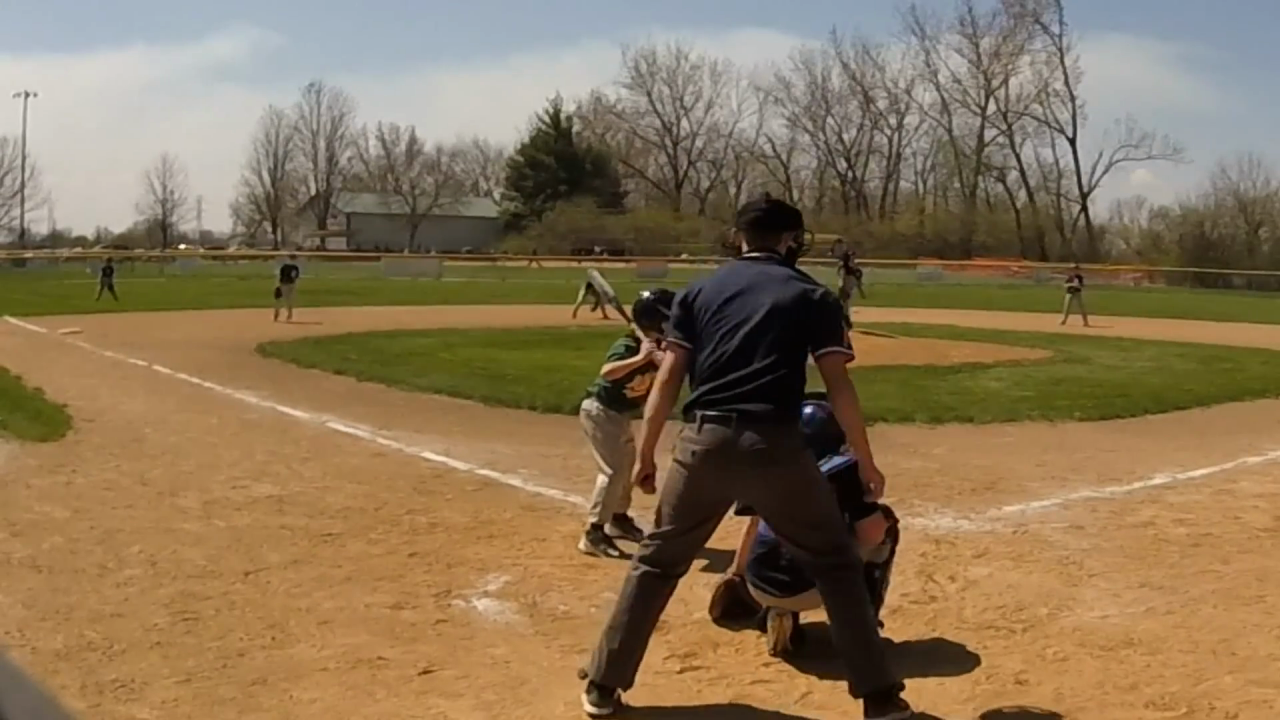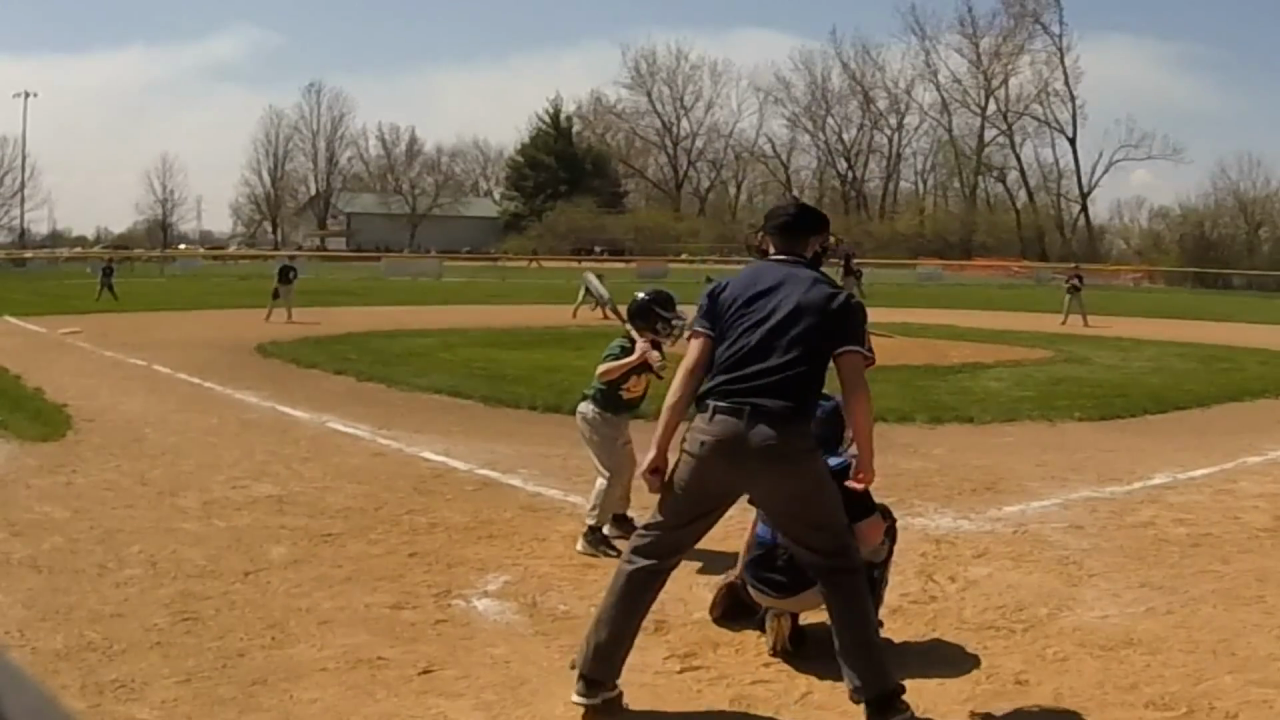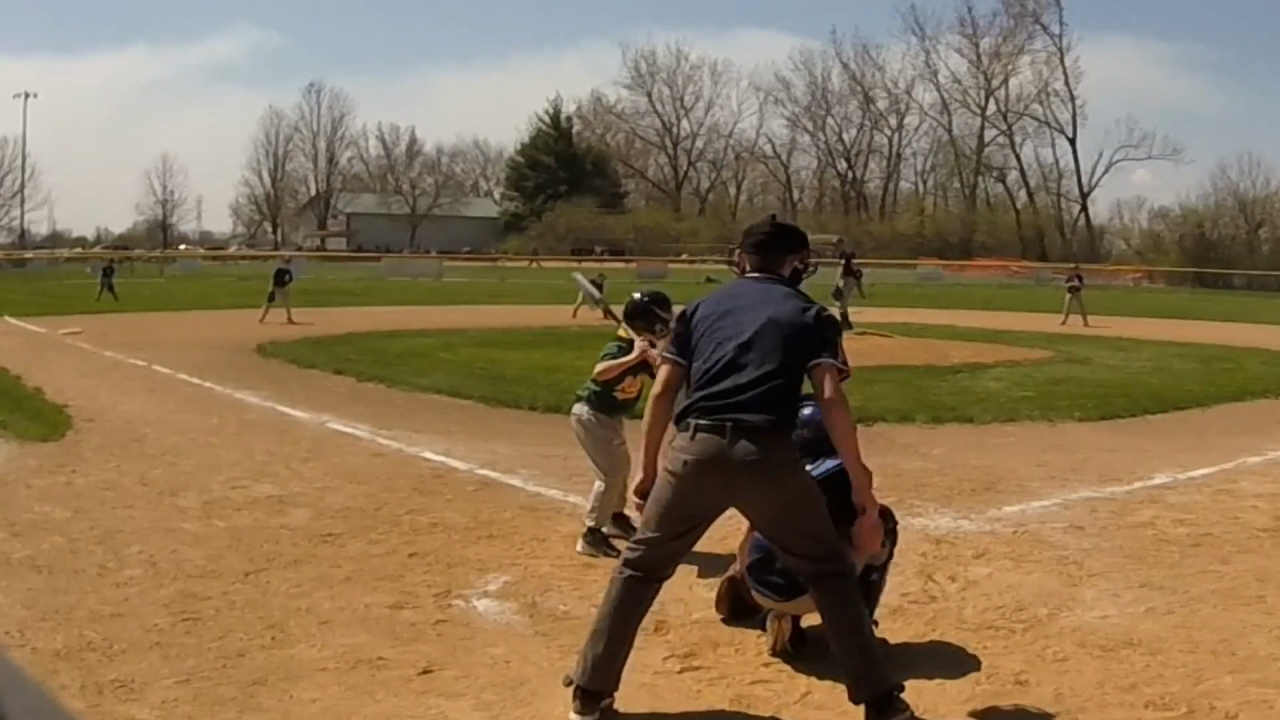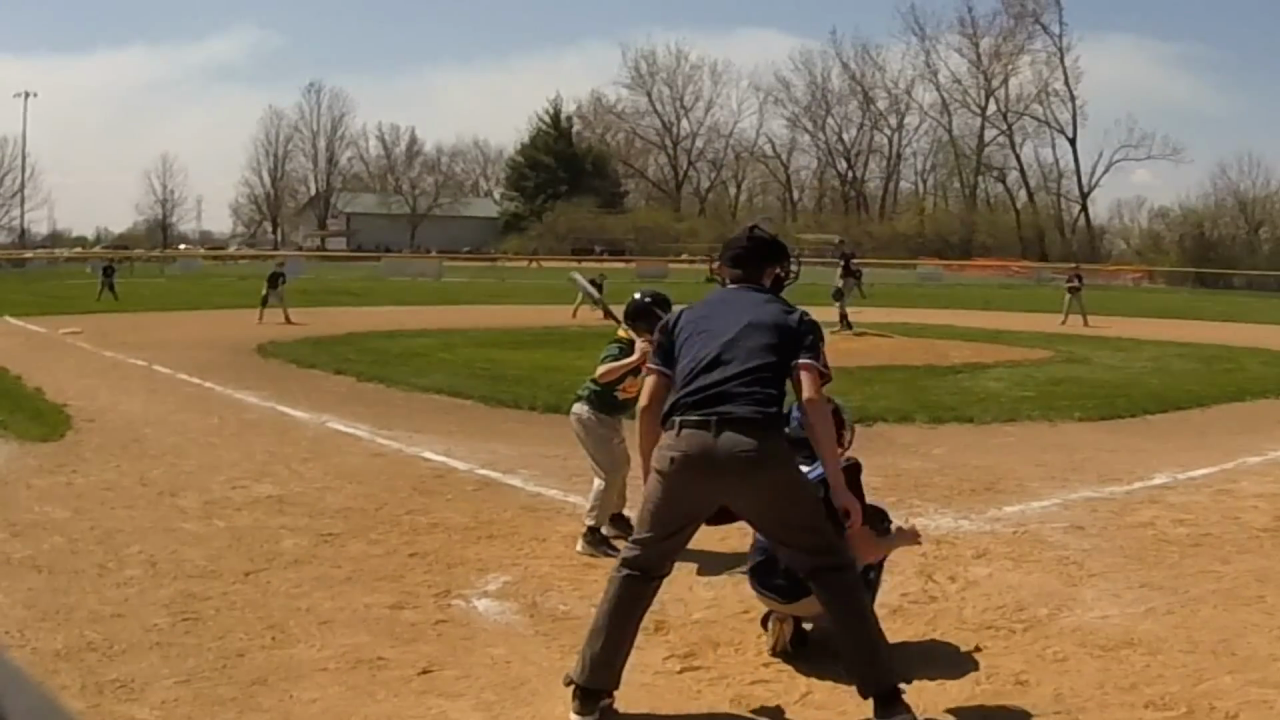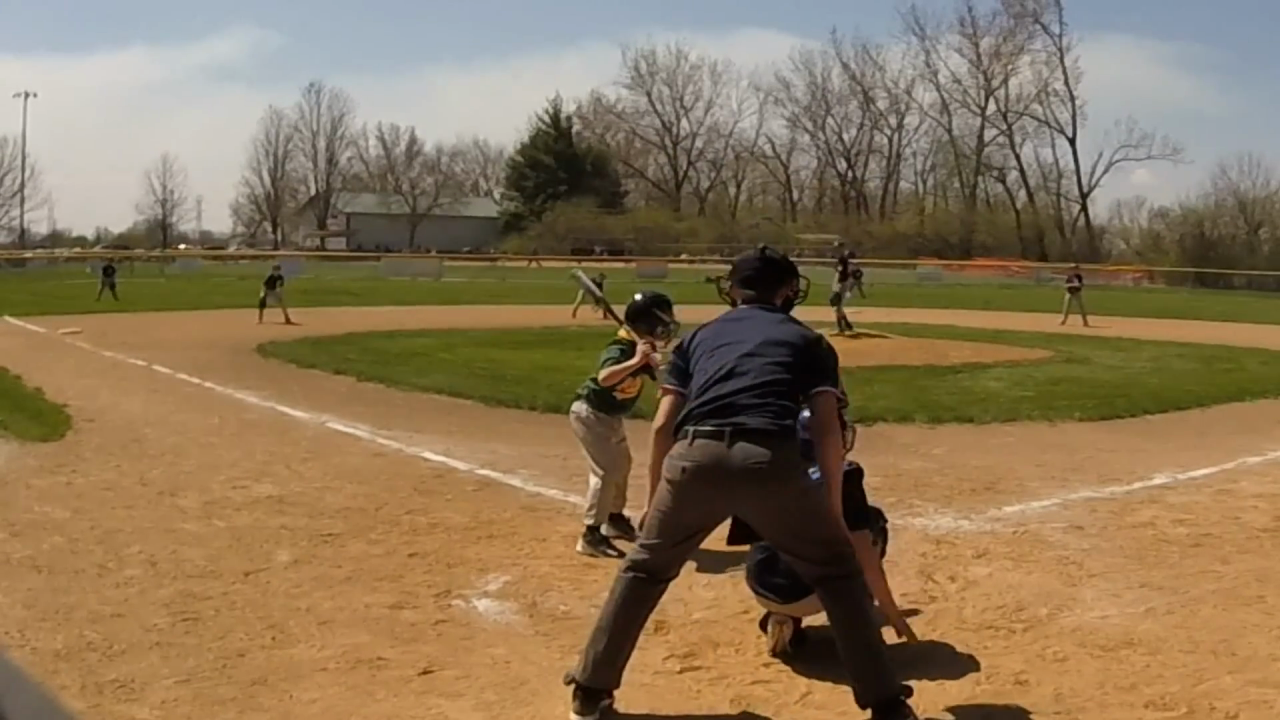
dt=0.2s
person 1, frame 1
left shoulder: (699, 290)
right shoulder: (812, 295)
left elbow: (667, 379)
right elbow: (838, 387)
left wrist: (644, 455)
right wrist: (866, 462)
left hip: (703, 440)
right hip: (775, 444)
left knee: (656, 560)
right knee: (835, 562)
person 1, frame 2
left shoulder: (726, 288)
right shoulder: (837, 300)
left elbow: (691, 369)
right elbow: (854, 389)
left wrist: (658, 447)
right wrist: (865, 461)
left hip: (713, 432)
right hip: (784, 441)
left knee: (652, 549)
right knee: (839, 565)
left ankle: (594, 677)
person 1, frame 3
left shoulder: (701, 306)
right shoulder: (812, 315)
left elbow: (662, 394)
right elbow: (830, 400)
left wrist: (647, 467)
right wrist: (861, 484)
left hip: (695, 448)
right hip: (766, 454)
left knee: (641, 564)
right knee: (829, 570)
person 1, frame 4
left shoulder: (682, 316)
right shoulder: (794, 320)
left elbow: (648, 406)
right elbow: (812, 400)
left wrist: (650, 478)
right wrist: (839, 487)
left hip: (683, 446)
right hip: (757, 449)
left knee: (638, 565)
right knee: (829, 563)
person 1, frame 5
left shoulder: (698, 336)
right shoulder: (809, 340)
left elbow: (663, 425)
right elbow: (826, 428)
left wrist: (654, 501)
right wrist: (831, 510)
left hip: (696, 455)
right hip: (769, 460)
left knee: (645, 568)
right knee: (836, 571)
person 2, frame 1
left shoulder: (655, 346)
right shoulder: (627, 346)
left elbow: (659, 375)
right elbow: (607, 372)
left wrist: (659, 360)
right wrist: (641, 357)
left hip: (620, 413)
right hip: (600, 411)
left knee: (627, 464)
right knee: (613, 470)
left ankle: (619, 518)
right ankle: (594, 533)
person 2, frame 2
left shoulder: (651, 346)
right shoulder: (622, 347)
right elbow: (601, 373)
left wrist: (653, 361)
right wrist: (635, 357)
left hip: (617, 415)
right hip: (596, 414)
left knee: (626, 466)
right knee: (612, 472)
left ankle: (617, 518)
right ankle: (592, 534)
person 2, frame 3
left shoulder: (646, 346)
right shoulder: (619, 347)
right elbow: (599, 372)
left wrist: (651, 360)
right wrist: (633, 356)
left hip: (611, 416)
right hip: (591, 415)
left knee: (621, 467)
right knee: (610, 473)
left ankle: (615, 518)
right ankle: (591, 535)
person 2, frame 4
left shoulder: (644, 346)
right shoulder: (619, 348)
right elbow: (601, 374)
left wrist: (651, 361)
right wrist: (635, 358)
left hip: (610, 416)
right hip: (591, 414)
left knee: (621, 466)
right knee: (610, 472)
left ankle: (614, 518)
right ankle: (591, 535)
person 2, frame 5
left shoulder: (644, 347)
right shoulder: (619, 349)
left elbow: (650, 377)
right elbow: (604, 377)
left wrist: (651, 362)
right wrist: (636, 360)
left hip: (610, 415)
right hip: (591, 413)
left knee: (622, 464)
right knee: (606, 470)
left ankle: (615, 518)
right ankle: (591, 535)
person 3, frame 1
right shoulder: (844, 471)
left elbow: (753, 525)
right elbow: (872, 536)
left wrist: (737, 570)
right wrist: (863, 503)
left hip: (761, 589)
right hip: (808, 591)
right knee: (884, 520)
left ankle: (782, 615)
person 3, frame 2
right shoulder: (840, 470)
right elbow: (871, 537)
left wrist: (740, 573)
right wrist: (863, 501)
left hip: (759, 588)
right hip: (806, 590)
right knee: (881, 520)
left ankle: (778, 615)
person 3, frame 3
right shoulder: (840, 474)
left elbow: (752, 530)
left wrist: (739, 569)
left hip: (759, 590)
right hip: (811, 591)
right knee: (883, 518)
left ankle: (783, 618)
person 3, frame 4
right shoulder: (839, 475)
right wrist: (899, 540)
left hip: (762, 588)
right hip: (807, 594)
right knee: (874, 518)
left ankle: (785, 618)
person 3, frame 5
right shoulder: (842, 477)
right elbow: (862, 555)
right wrist: (891, 611)
left hip: (761, 590)
right hip: (806, 594)
right knee: (872, 520)
left ankle: (781, 618)
